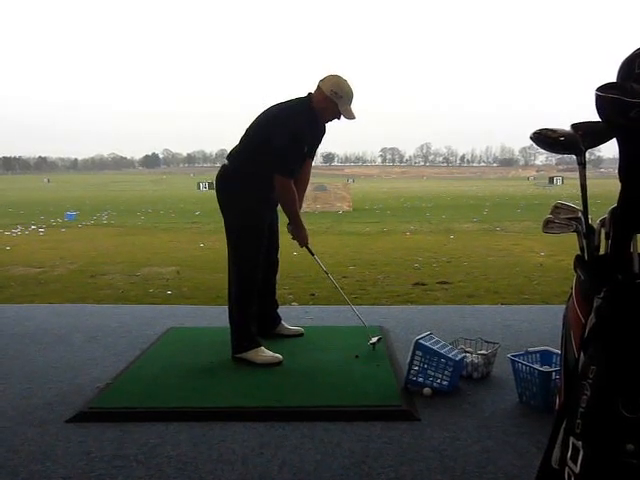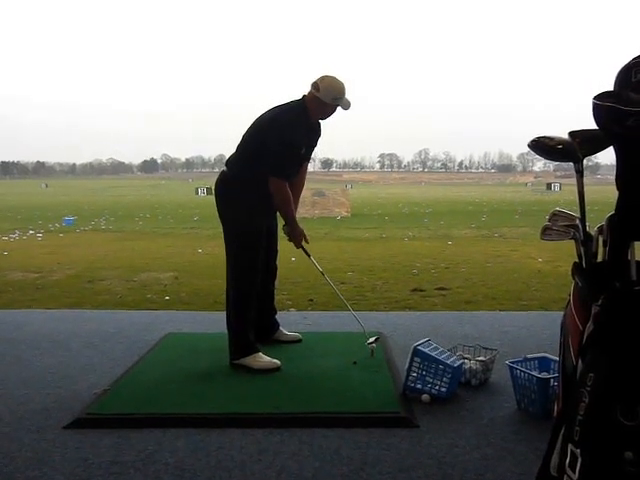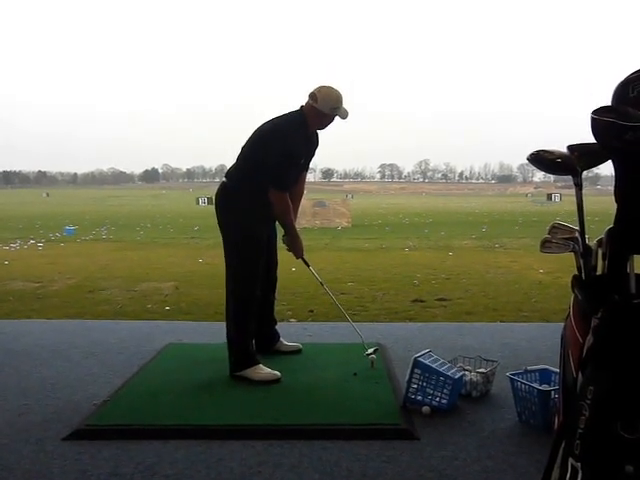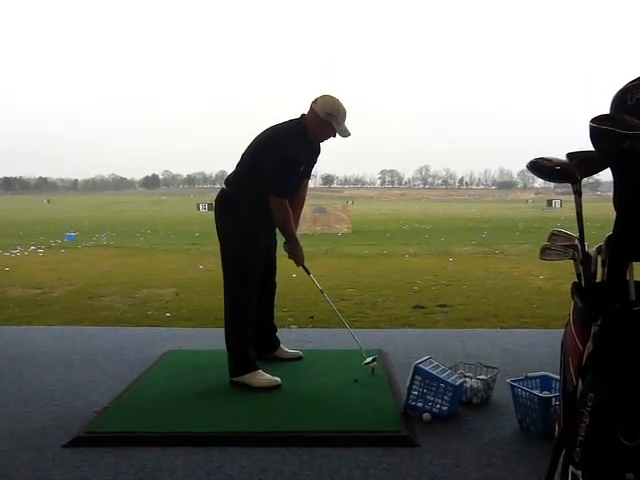
dt=1s
person 1, frame 1
left shoulder: (316, 123)
right shoulder: (289, 121)
left elbow: (304, 167)
right elbow: (284, 181)
left wrist: (297, 214)
right wrist: (297, 224)
left hip: (262, 188)
right hip: (238, 188)
left knee: (268, 259)
right knee: (247, 263)
left ankle: (267, 321)
right ankle: (244, 343)
person 1, frame 2
left shoulder: (311, 126)
right shoulder: (283, 124)
left elbow: (300, 170)
right elbow: (278, 182)
left wrist: (292, 215)
right wrist: (292, 224)
left hip: (261, 195)
right hip: (237, 195)
left knee: (266, 265)
right knee: (245, 269)
left ankle: (266, 327)
right ankle: (242, 349)
person 1, frame 3
left shoulder: (308, 136)
right shoulder: (282, 136)
left elbow: (298, 180)
right elbow: (278, 193)
left wrist: (292, 223)
right wrist: (292, 234)
left hip: (261, 206)
right hip: (237, 206)
left knee: (266, 275)
right knee: (245, 280)
left ankle: (266, 338)
right ankle: (242, 361)
person 1, frame 4
left shoulder: (310, 145)
right shoulder: (281, 143)
left elbow: (300, 188)
right elbow: (278, 200)
left wrist: (293, 231)
right wrist: (293, 242)
left hip: (261, 213)
right hip: (237, 213)
left knee: (265, 282)
right knee: (242, 286)
left ankle: (266, 344)
right ankle: (241, 366)
